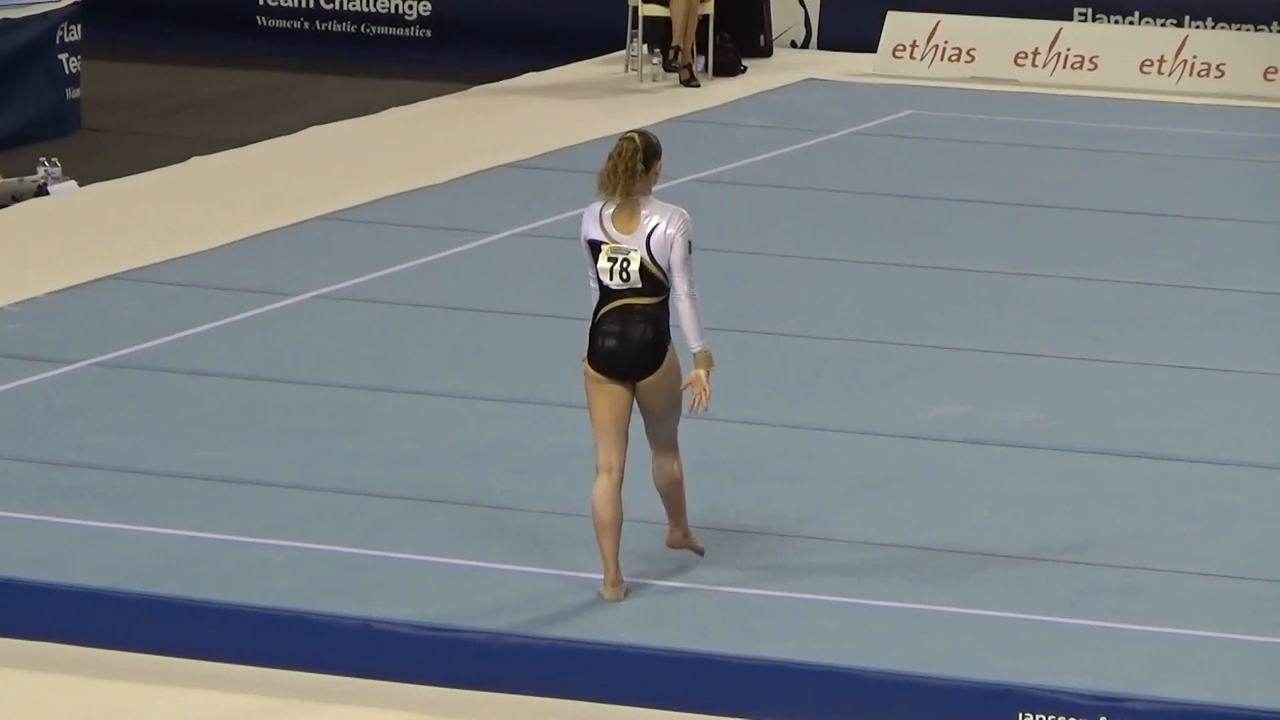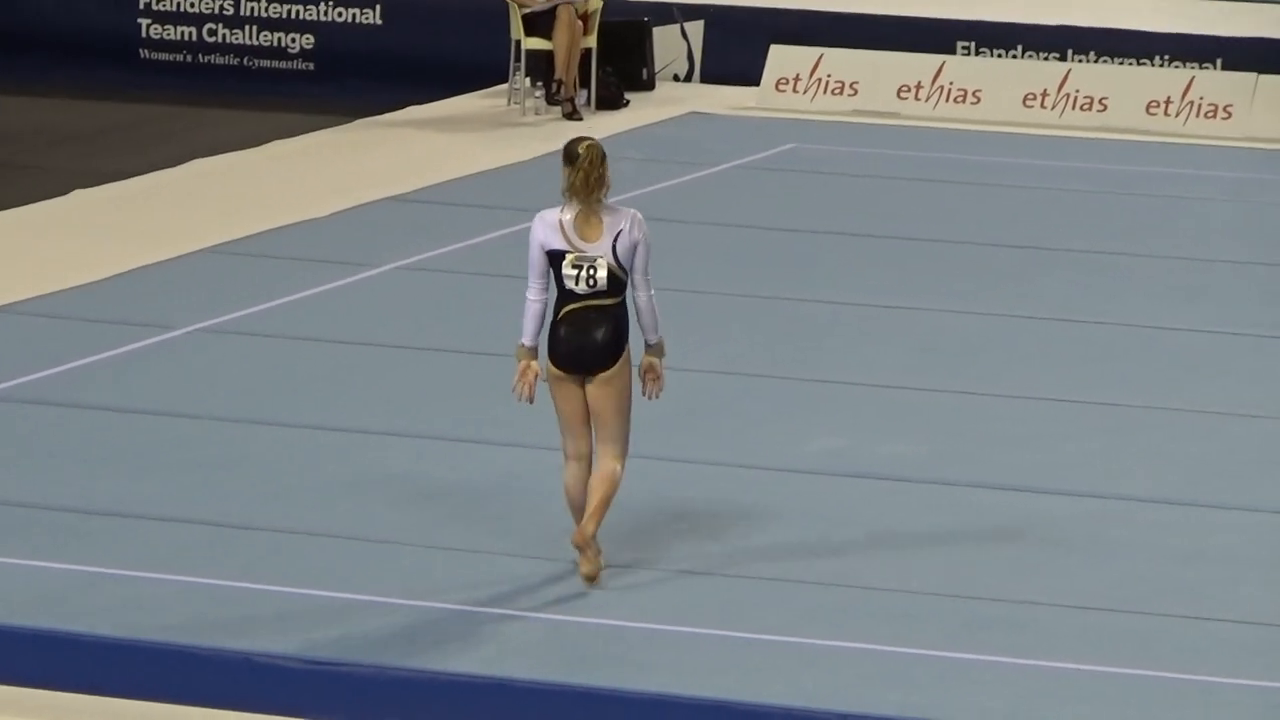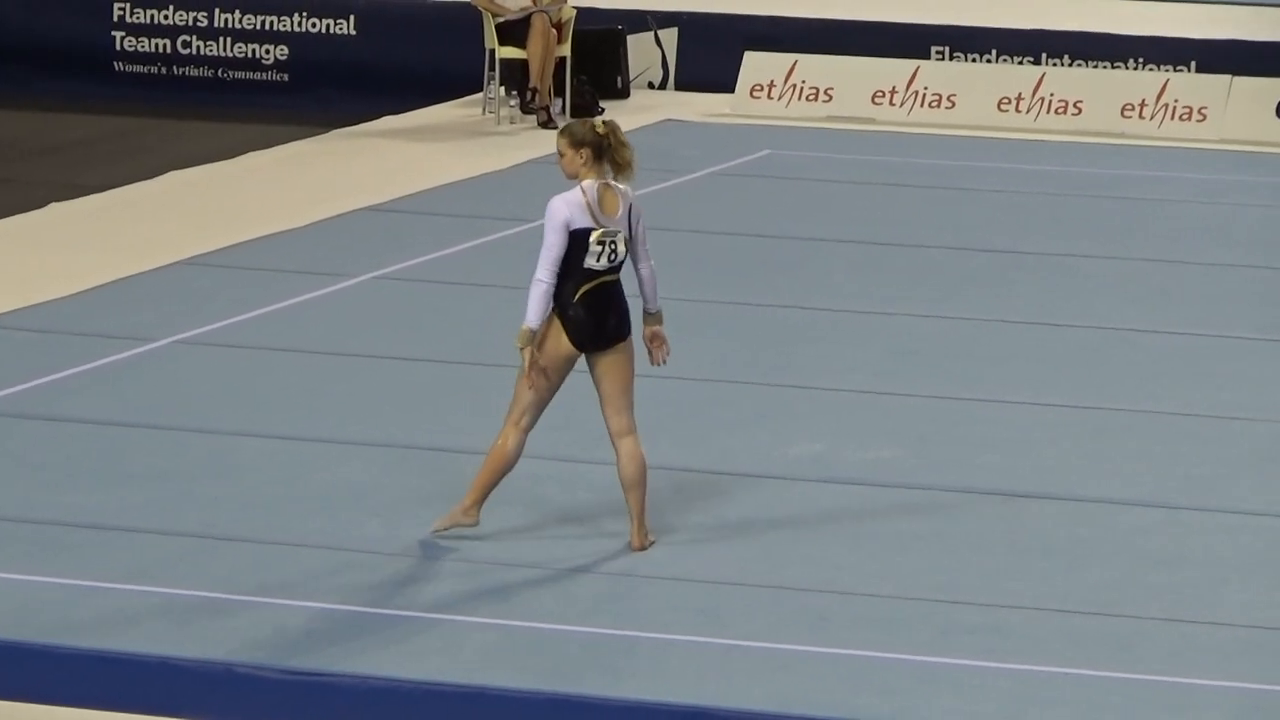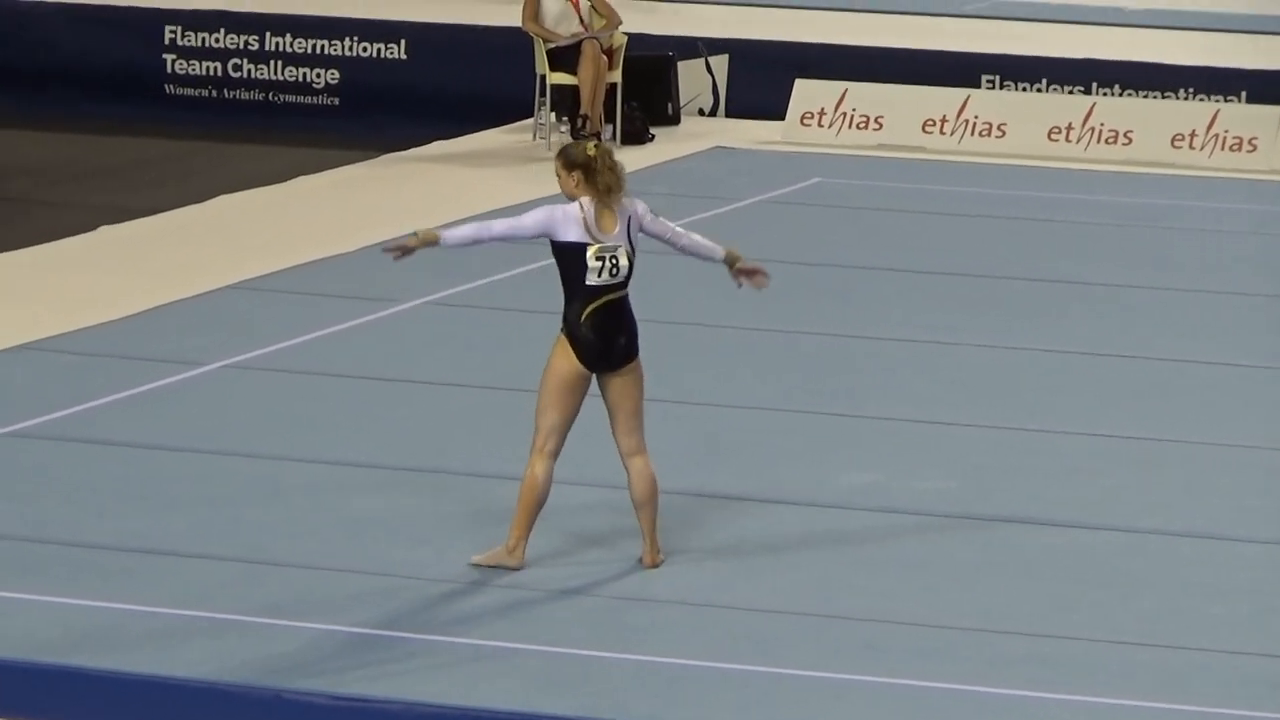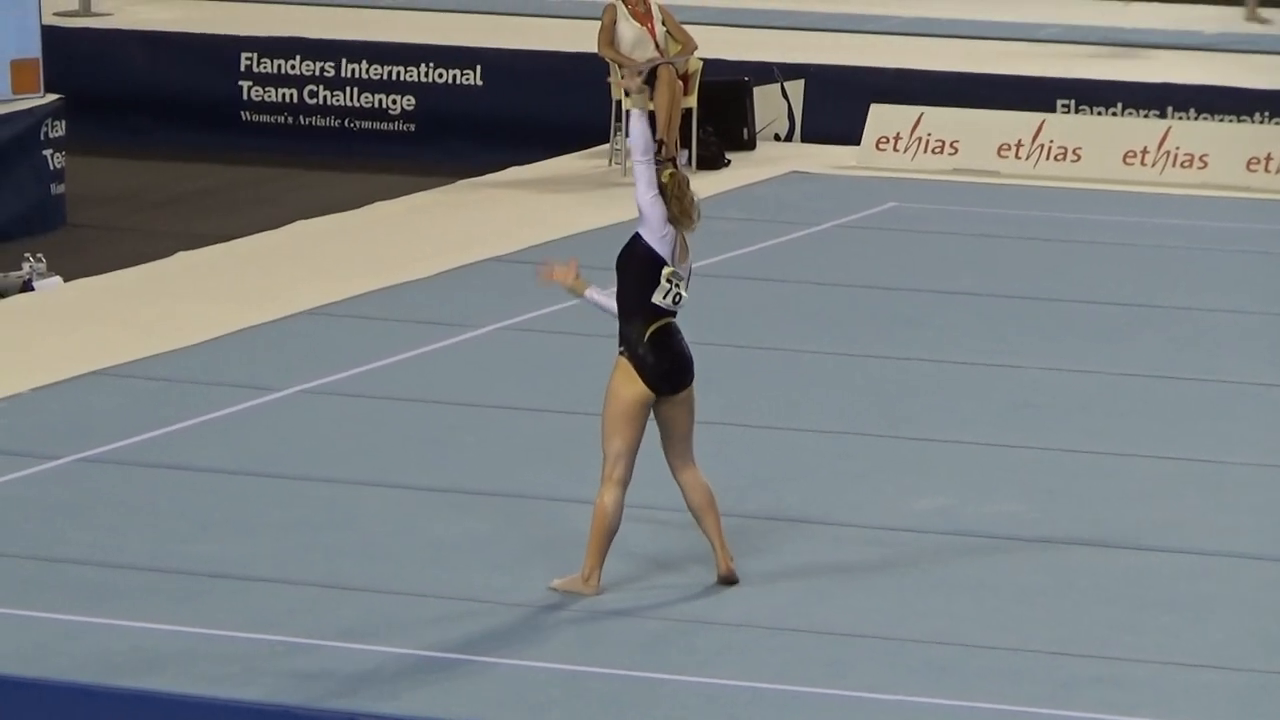
dt=1s
person 1, frame 1
left shoulder: (592, 216)
right shoulder: (672, 219)
right elbow: (683, 292)
right wrist: (701, 360)
left hip: (604, 345)
right hip: (650, 346)
left knee: (608, 469)
right knee: (665, 447)
left ankle: (612, 578)
right ankle: (679, 530)
person 1, frame 2
left shoulder: (544, 224)
right shoulder: (631, 223)
left elbow: (536, 294)
right elbow: (643, 293)
left wrist: (527, 352)
right wrist: (653, 350)
left hip: (563, 341)
right hip: (608, 343)
left knee: (575, 454)
right knee: (611, 453)
left ankle: (589, 544)
right ankle: (587, 533)
person 1, frame 3
left shoulder: (564, 205)
right shoulder: (627, 199)
left elbow: (546, 275)
right elbow: (643, 264)
left wrist: (528, 338)
right wrist: (652, 319)
left hip: (571, 319)
right hip: (614, 318)
left knee: (518, 422)
right knee: (624, 431)
left ankle: (469, 507)
right ankle: (639, 531)
person 1, frame 4
left shoulder: (560, 217)
right shoulder: (630, 211)
left elbow: (494, 231)
right elbow: (679, 237)
left wrist: (431, 238)
right wrist: (730, 260)
left hip: (580, 337)
right hip: (622, 336)
left knee: (544, 449)
right knee: (634, 450)
left ankle: (514, 547)
right ankle: (651, 549)
person 1, frame 5
left shoulder: (658, 231)
right shoulder: (680, 247)
left elbow: (643, 163)
left wrist: (638, 103)
right wrist: (581, 288)
left hip: (641, 364)
right hip: (677, 360)
left knee: (615, 476)
right knee: (685, 466)
left ankle: (589, 576)
right ankle: (723, 559)
